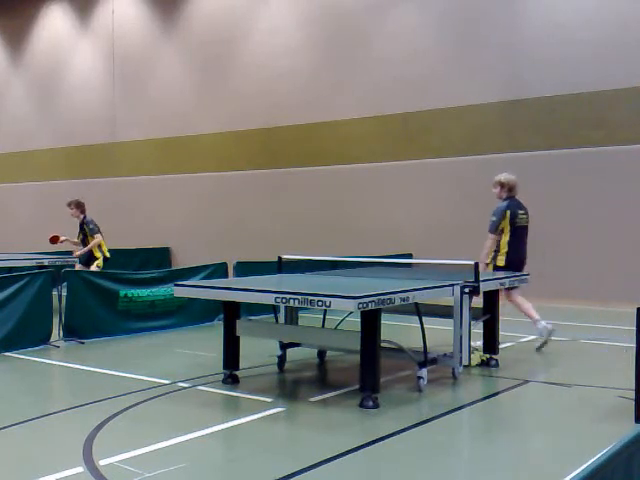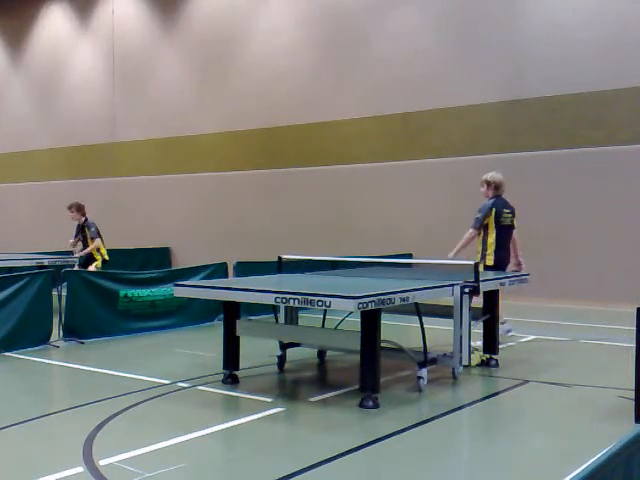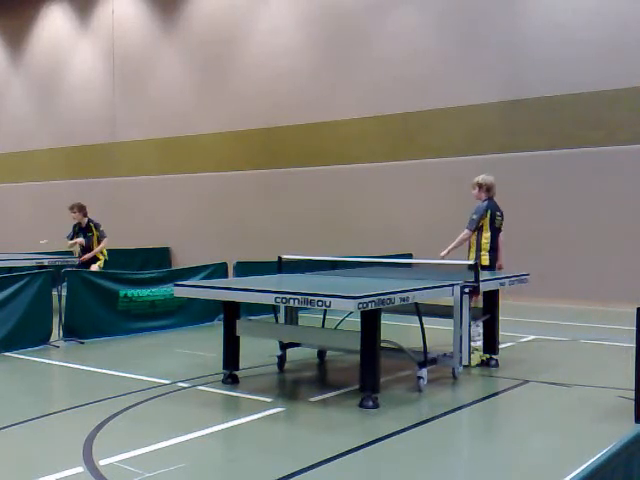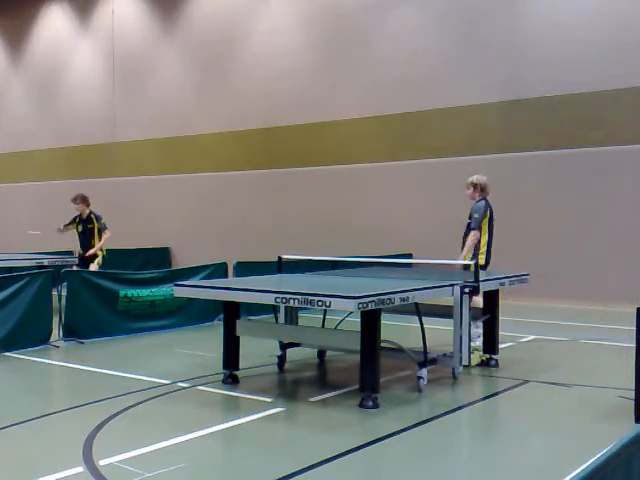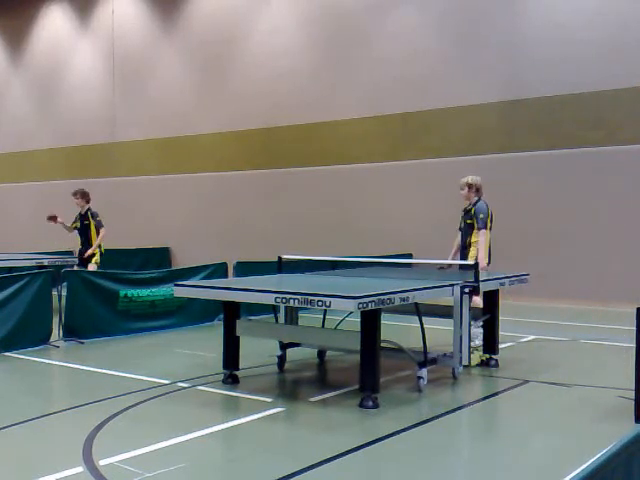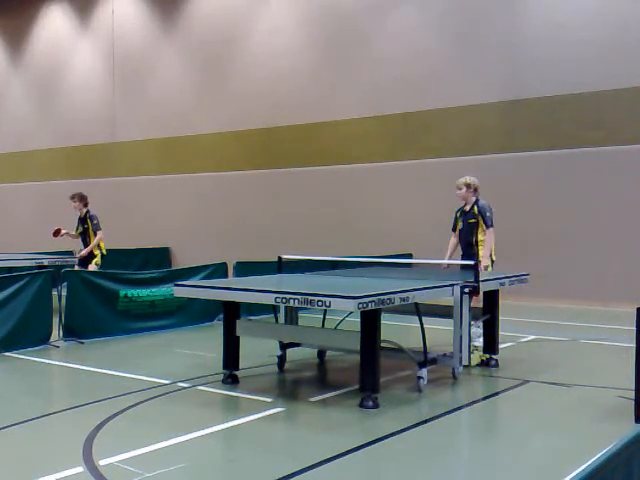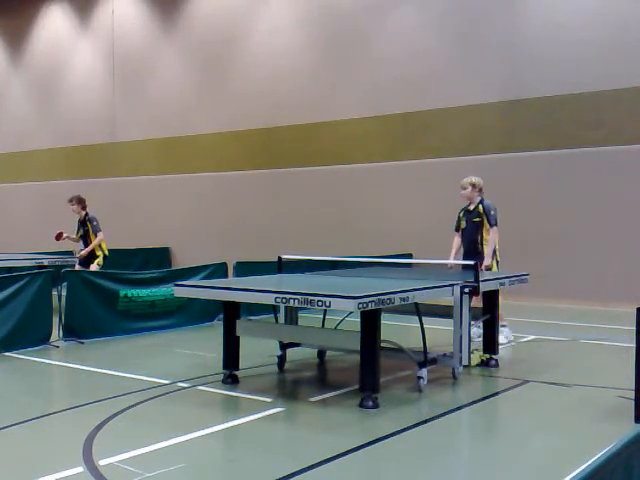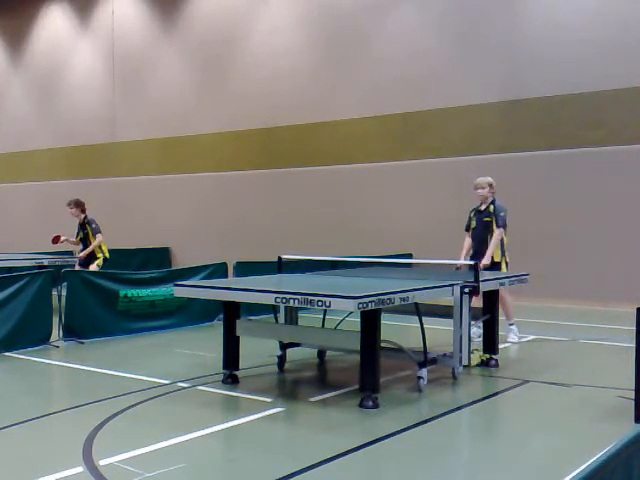
dt=0.2s
person 1, frame 1
left shoulder: (502, 208)
right shoulder: (522, 208)
left elbow: (492, 238)
left wrist: (482, 262)
left hip: (502, 260)
right hip: (518, 260)
right knee: (514, 296)
right ankle: (541, 325)
person 1, frame 2
left shoulder: (488, 206)
right shoulder: (509, 207)
left elbow: (473, 233)
right elbow: (513, 235)
left wrist: (453, 253)
right wrist: (517, 257)
left hip: (490, 258)
right hip: (503, 258)
right ankle: (502, 326)
person 1, frame 3
left shoulder: (482, 208)
right shoulder: (497, 209)
left elbow: (467, 233)
right elbow: (498, 236)
left wrist: (447, 251)
right wrist: (499, 259)
left hip: (481, 258)
right hip: (490, 258)
left knee: (487, 298)
right knee: (474, 294)
left ankle: (490, 339)
right ankle: (477, 331)
person 1, frame 4
left shoulder: (479, 207)
right shoulder: (483, 206)
left elbow: (474, 235)
left wrist: (461, 257)
left hip: (475, 258)
right hip: (477, 258)
left knee: (473, 294)
right ankle: (476, 331)
person 1, frame 5
left shoulder: (481, 207)
right shoulder: (467, 209)
left elbow: (483, 233)
right elbow: (461, 236)
left wrist: (481, 259)
right wrist: (451, 257)
left hip: (476, 258)
right hip: (468, 258)
left knee: (471, 293)
right ankle: (476, 329)
person 1, frame 6
left shoulder: (482, 207)
right shoulder: (460, 212)
left elbow: (490, 232)
right elbow: (455, 237)
left wrist: (486, 257)
right wrist: (446, 258)
left hip: (480, 257)
right hip: (467, 258)
right ankle: (476, 328)
person 1, frame 7
left shoulder: (487, 207)
right shoulder: (463, 212)
left elbow: (493, 232)
right elbow: (458, 236)
left wrist: (488, 257)
right wrist: (452, 257)
left hip: (485, 258)
right hip: (469, 259)
left ankle: (503, 328)
right ankle: (477, 327)
person 1, frame 8
left shoulder: (498, 208)
right shoulder: (474, 212)
left elbow: (499, 233)
right elbow: (469, 237)
left wrist: (488, 257)
right wrist: (462, 258)
left hip: (495, 258)
right hip: (477, 258)
left knee: (500, 291)
left ankle: (512, 327)
right ankle: (477, 327)
